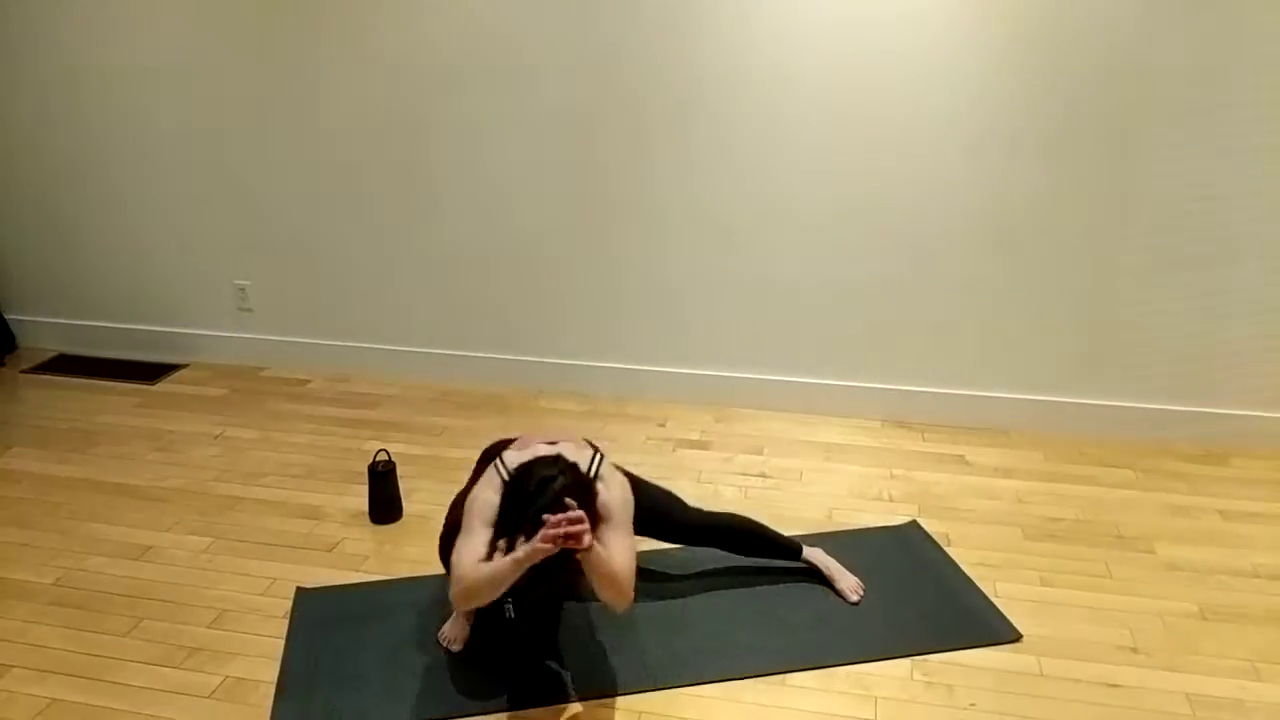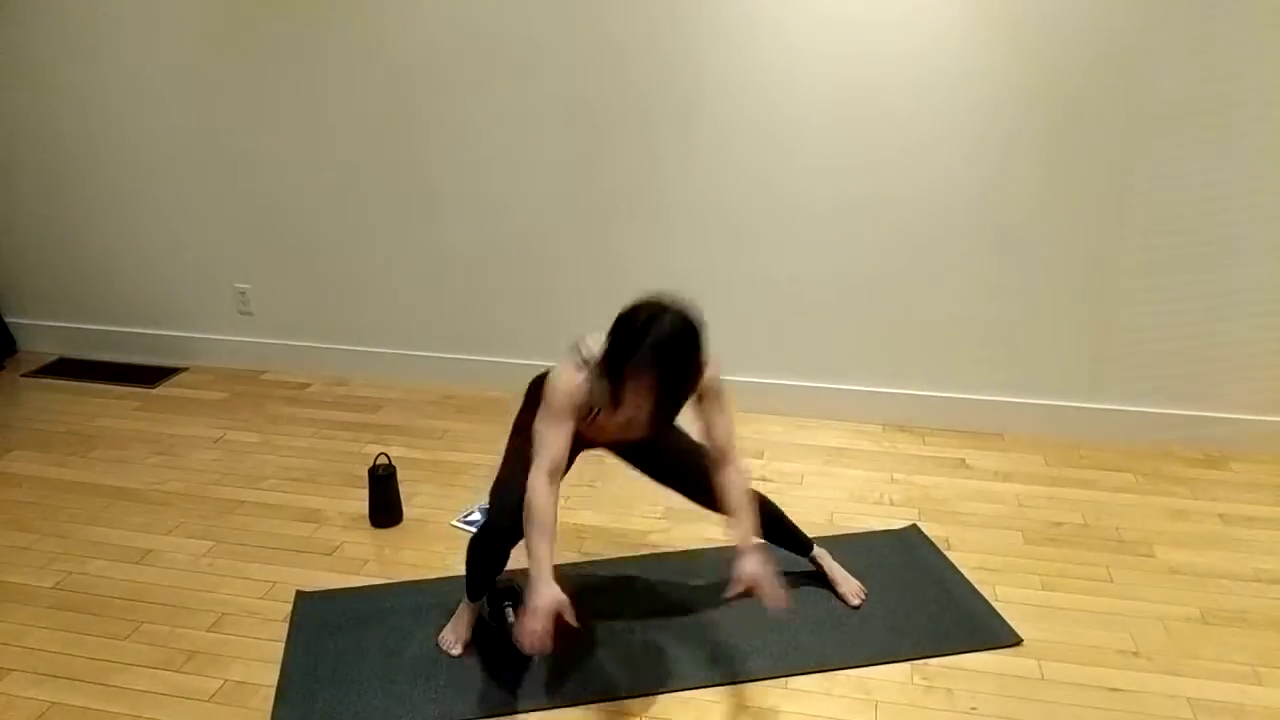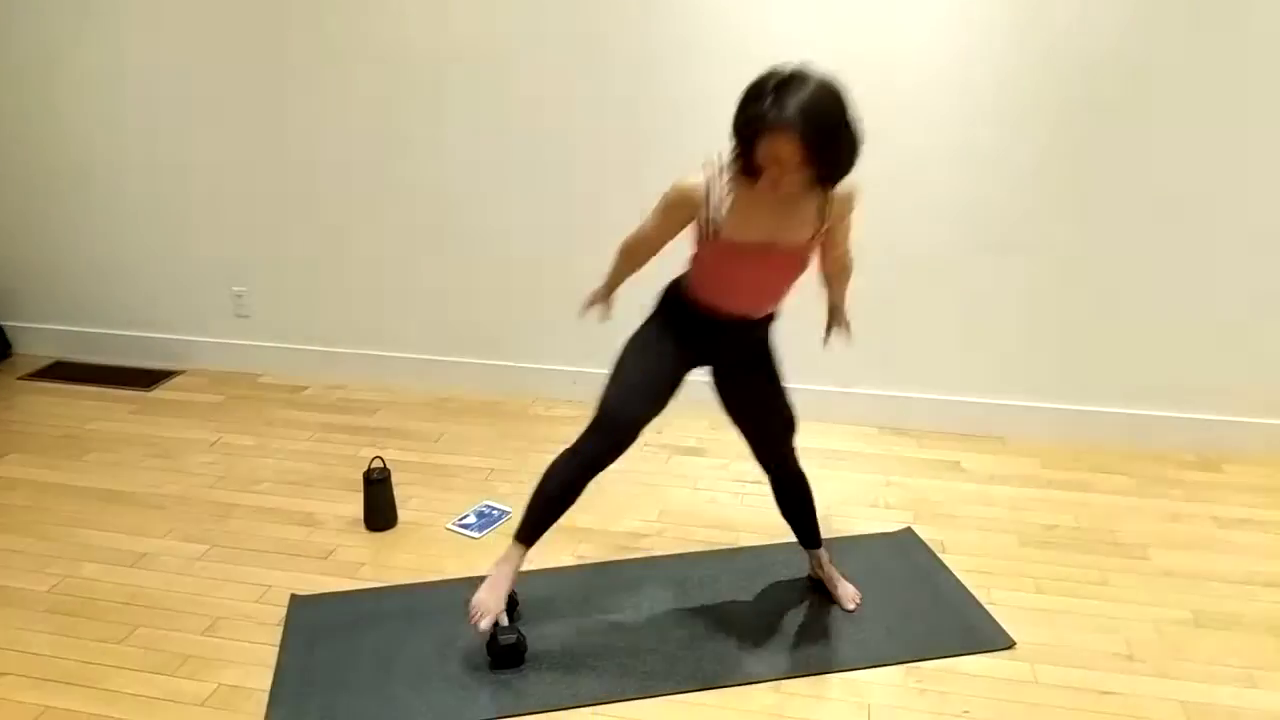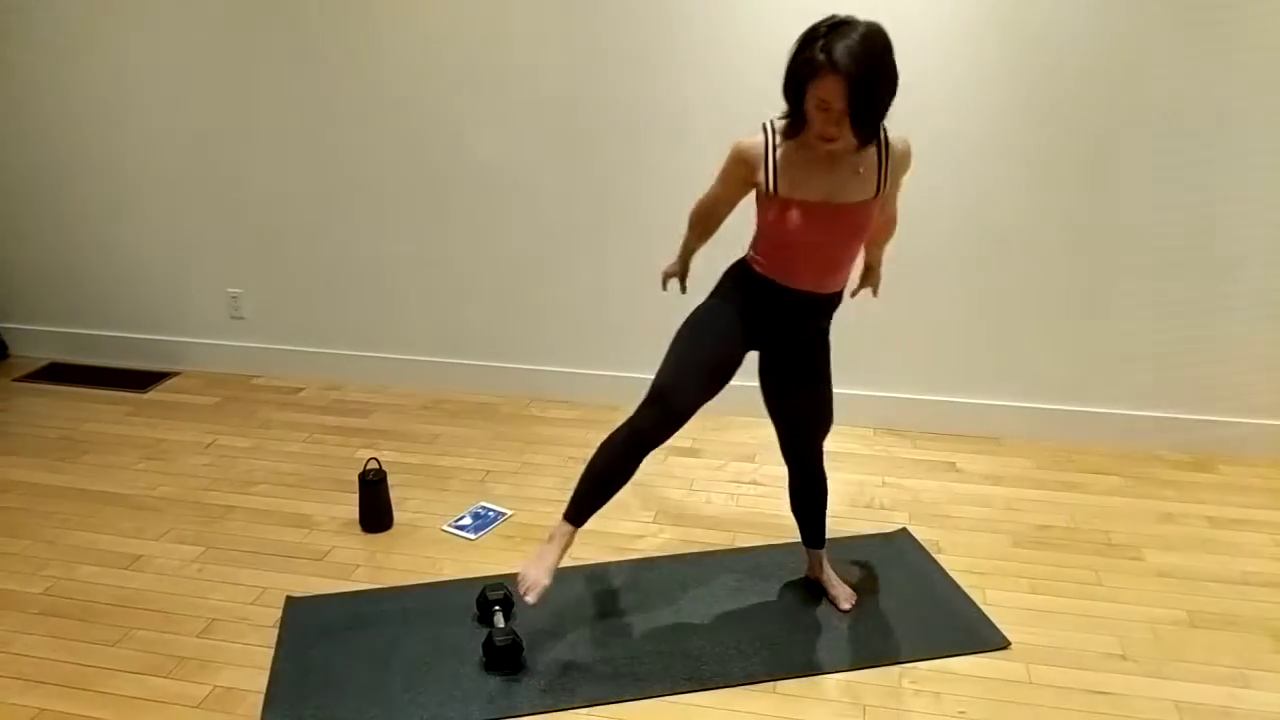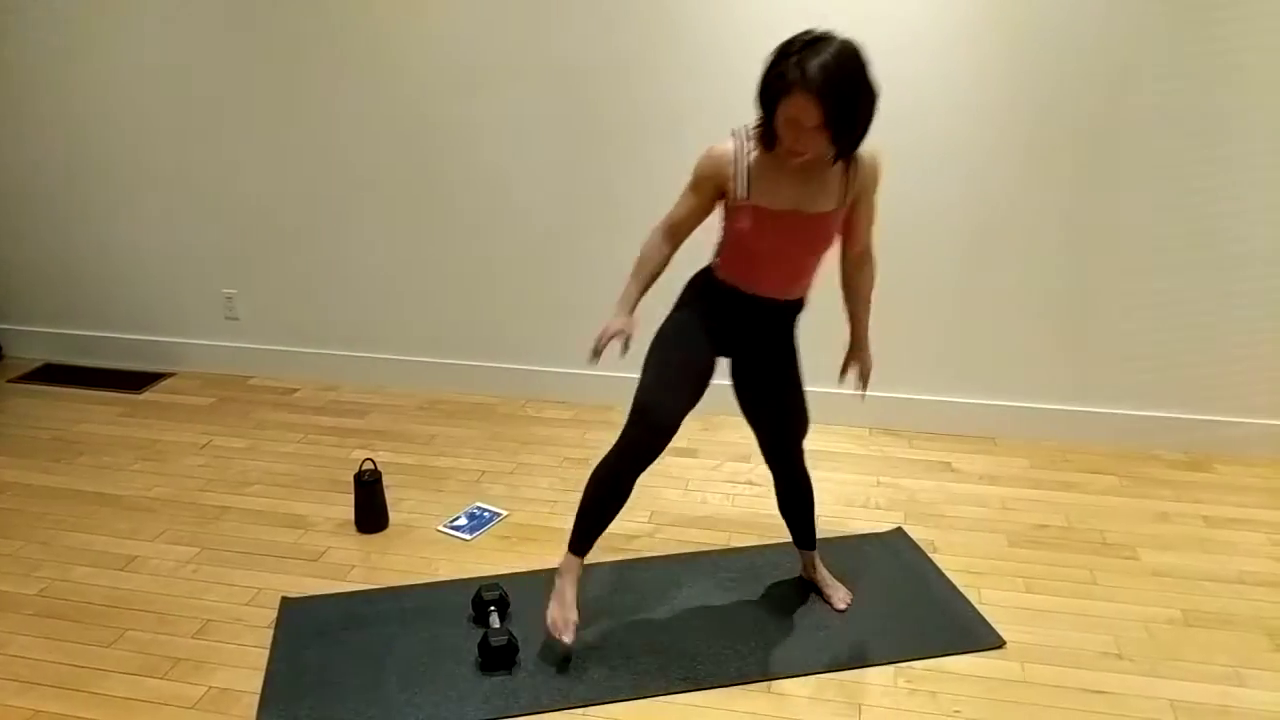
dt=0.3s
person 1, frame 1
left shoulder: (607, 490)
right shoulder: (494, 488)
left elbow: (621, 596)
right elbow: (462, 592)
left wrist: (589, 546)
right wrist: (528, 551)
left hip: (584, 471)
right hip: (518, 480)
left knee: (696, 523)
right knee: (457, 543)
left ankle: (813, 556)
right ankle: (468, 616)
person 1, frame 2
left shoulder: (699, 377)
right shoulder: (570, 381)
left elbow: (728, 464)
right elbow: (542, 480)
left wrist: (749, 550)
right wrist: (541, 582)
left hip: (643, 435)
right hip: (563, 421)
left knee: (723, 496)
right knee: (501, 526)
left ankle: (816, 557)
right ankle: (471, 605)
person 1, frame 3
left shoulder: (834, 198)
right shoulder: (700, 191)
left elbow: (835, 260)
right elbow: (642, 243)
left wrist: (837, 306)
right wrist: (607, 287)
left hip: (750, 340)
right hip: (681, 326)
left knee: (779, 459)
right knee: (601, 443)
left ankle: (819, 564)
right ankle: (509, 561)
person 1, frame 4
left shoulder: (892, 157)
right shoulder: (757, 151)
right elbow: (710, 210)
left wrist: (871, 265)
right wrist: (682, 258)
left hip: (808, 324)
right hip: (743, 300)
left knee: (805, 452)
right knee: (654, 419)
left ankle: (817, 563)
right ankle: (557, 540)
person 1, frame 5
left shoulder: (859, 172)
right shoulder: (729, 160)
left elbow: (859, 258)
right elbow: (670, 232)
left wrist: (860, 338)
right wrist: (625, 307)
left hip: (774, 327)
right hip: (707, 310)
left knee: (786, 455)
right knee: (640, 441)
left ankle: (811, 563)
right ankle: (570, 572)
